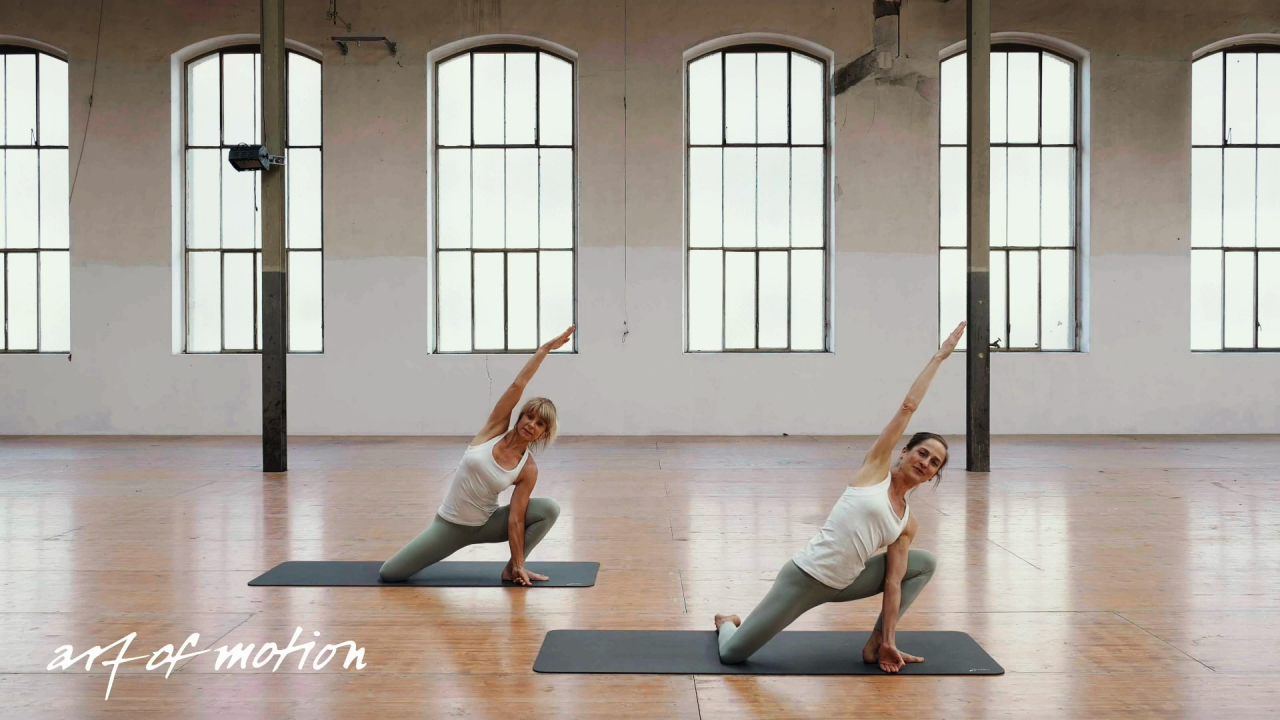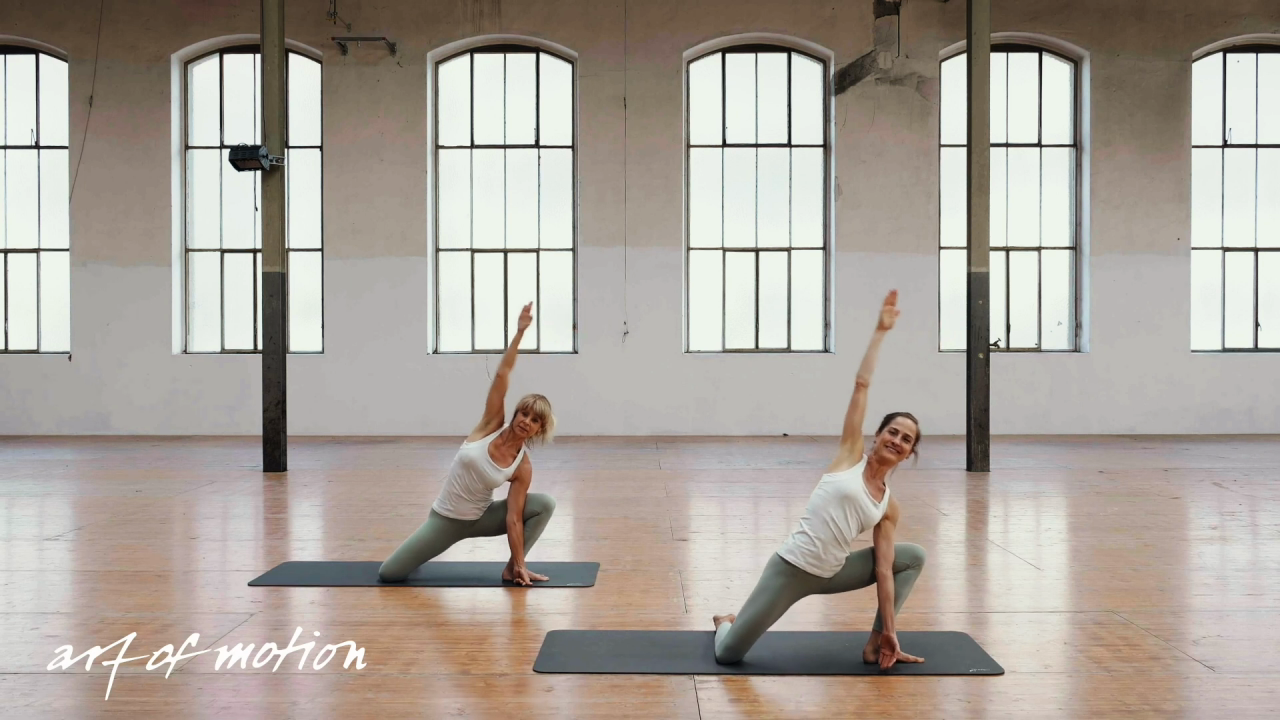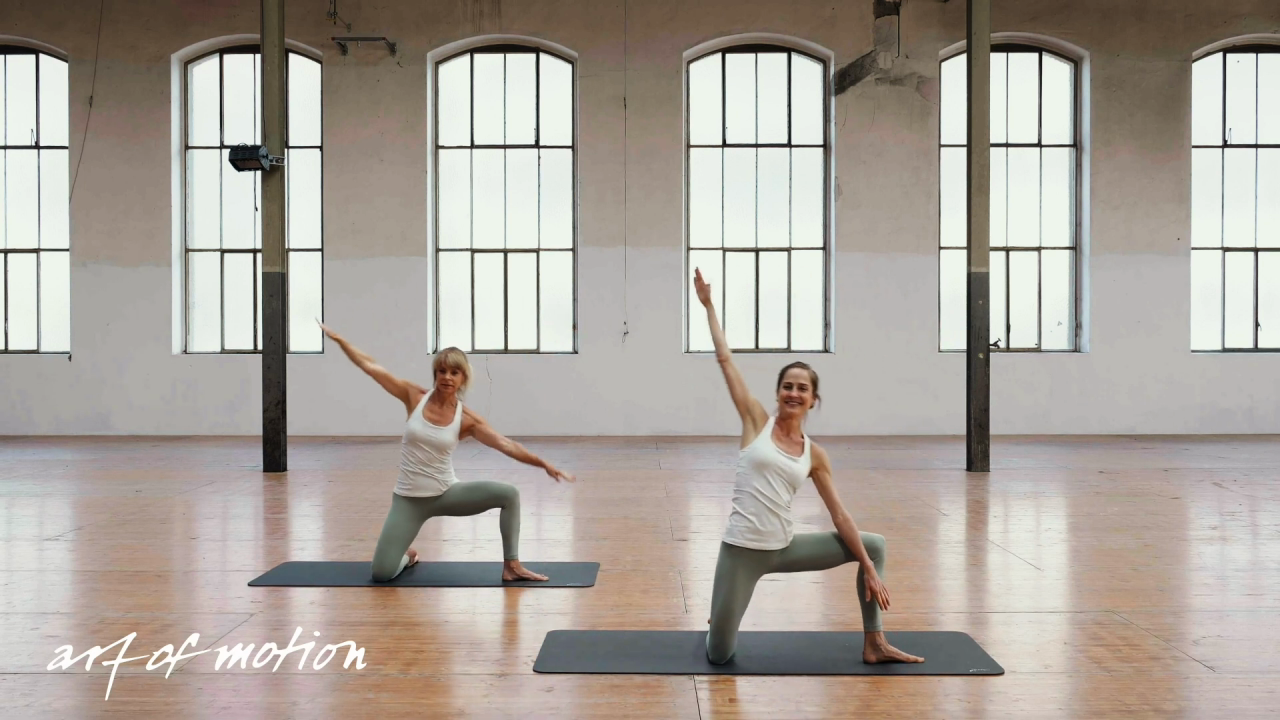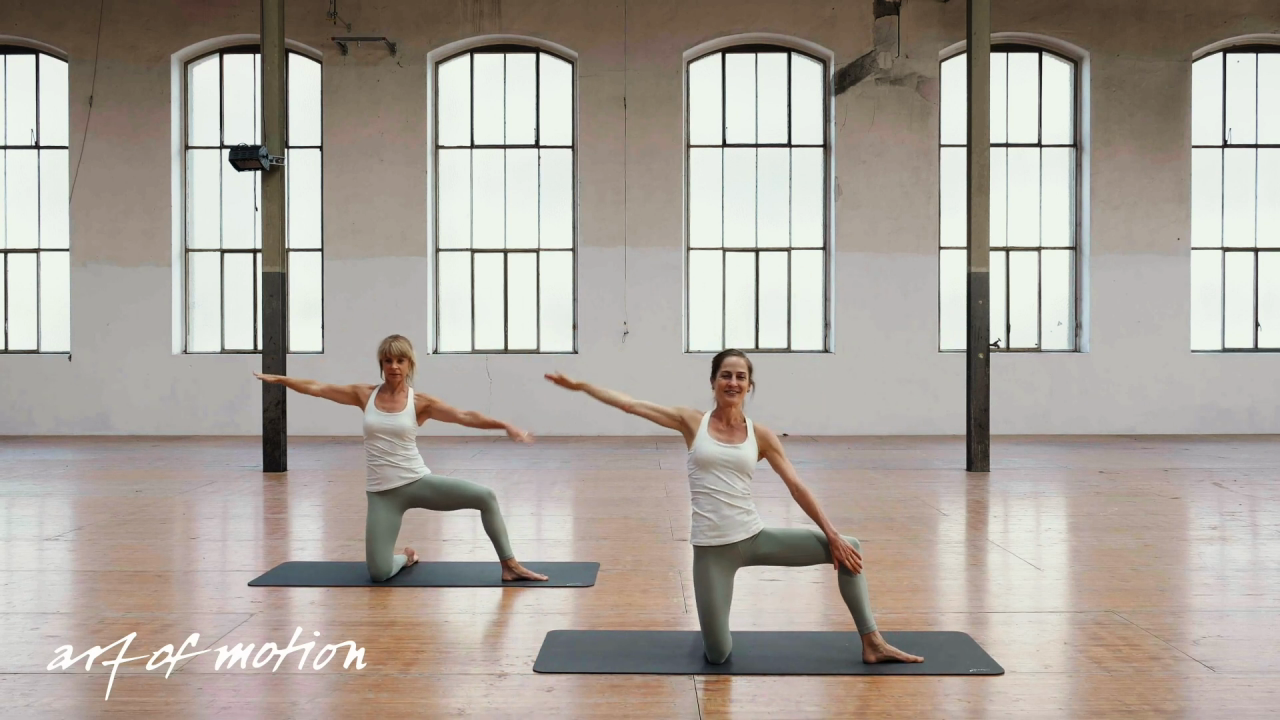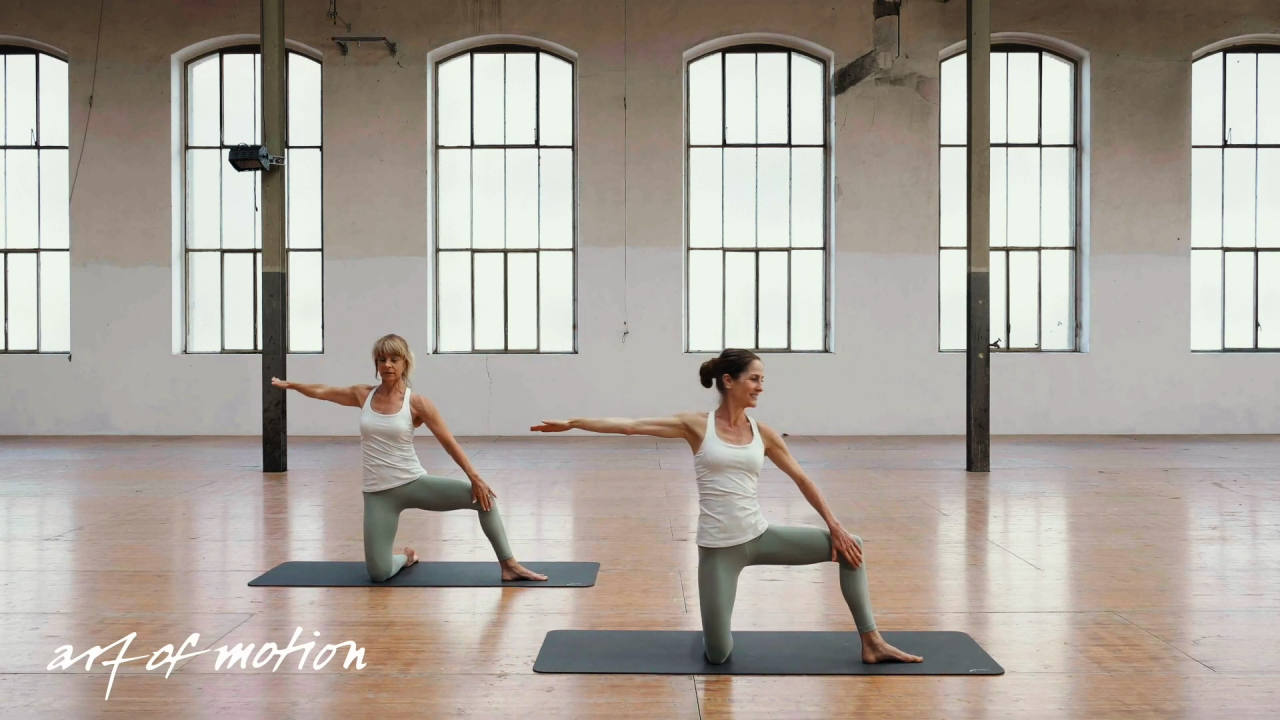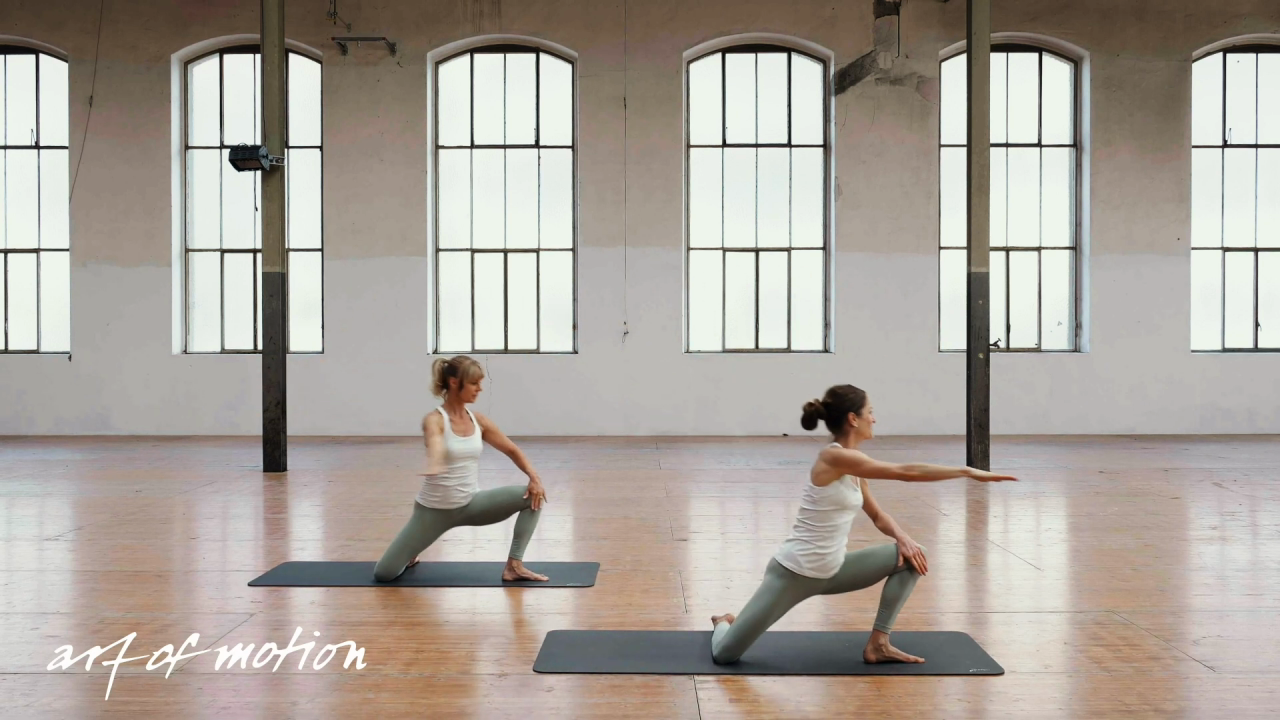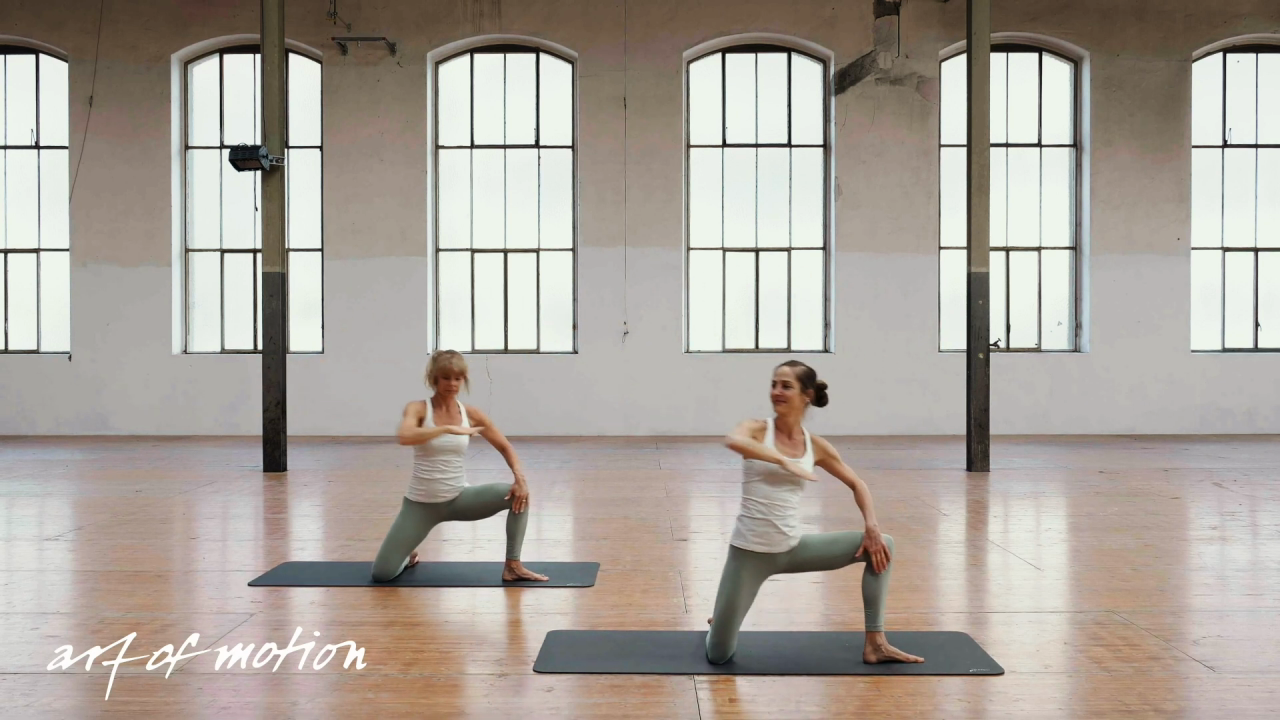
dt=0.7s
person 1, frame 1
left shoulder: (908, 523)
right shoulder: (876, 469)
left elbow: (893, 581)
right elbow: (908, 406)
left wrist: (889, 639)
right wrist: (940, 357)
left hip: (841, 586)
right hip: (804, 577)
left knee: (925, 563)
right knee: (733, 655)
left ankle: (876, 644)
right ankle: (728, 623)
person 1, frame 2
left shoulder: (889, 508)
right shoulder: (851, 457)
left elbow: (883, 569)
right elbow: (861, 385)
left wrist: (889, 629)
right wrist: (879, 332)
left hip: (829, 576)
right hip: (790, 570)
left knee: (913, 557)
right knee: (728, 654)
left ankle: (876, 645)
right ankle: (726, 623)
person 1, frame 3
left shoulder: (814, 455)
right shoulder: (757, 422)
left elbow: (840, 516)
right elbow: (726, 360)
left wrist: (869, 570)
right wrist: (709, 306)
left hip: (783, 549)
right hip: (741, 551)
left knee: (873, 545)
right knee: (719, 656)
left ankle: (874, 644)
right ankle: (718, 625)
person 1, frame 4
left shoulder: (760, 435)
right shoulder: (693, 422)
left elbow: (796, 486)
right elbow: (630, 404)
left wrist: (833, 536)
right wrist: (580, 386)
left hip: (755, 538)
right hip: (711, 548)
left knee: (847, 549)
right knee: (718, 655)
left ankle: (873, 644)
right ankle: (715, 628)
person 1, frame 5
left shoulder: (763, 433)
right shoulder: (697, 424)
left elbow: (801, 479)
right elbow: (630, 425)
left wrist: (835, 527)
right wrist: (573, 422)
left hip: (760, 536)
right hip: (719, 548)
left knee: (848, 547)
right knee: (718, 655)
left ankle: (872, 643)
right ankle: (716, 627)
person 1, frame 6
left shoulder: (856, 469)
right shoulder: (834, 458)
left elbow: (878, 516)
right elbow: (907, 472)
left wrist: (902, 537)
right wrist: (968, 471)
left hip: (830, 573)
right hip: (792, 574)
left knee: (908, 556)
right knee: (724, 654)
left ankle: (877, 644)
right ankle: (725, 623)
person 1, frame 7
left shoulder: (816, 446)
right shoulder: (756, 428)
left elbow: (857, 485)
right elbow: (734, 442)
left wrist: (871, 529)
right wrist: (782, 460)
left hip: (793, 548)
right hip: (750, 552)
left knee: (881, 547)
right knee: (718, 655)
left ankle: (875, 643)
right ankle: (718, 624)
person 2, frame 1
left shoulder: (528, 469)
right shoulder: (495, 430)
left elbow: (516, 519)
right elbow: (517, 386)
left wrist: (519, 562)
right wrist: (544, 349)
left hip: (486, 525)
right hip: (450, 524)
left knee: (550, 509)
right knee: (388, 574)
left ankle: (512, 569)
right ankle: (423, 552)
person 2, frame 2
left shoulder: (522, 468)
right shoulder: (492, 426)
left elbow: (513, 519)
right elbow: (502, 375)
left wrist: (520, 562)
right wrist: (520, 333)
left hip: (481, 518)
right hip: (445, 519)
left knee: (545, 504)
right knee: (388, 574)
left ankle: (511, 568)
right ankle: (417, 554)
person 2, frame 3
left shoulder: (467, 419)
right shoulder: (416, 397)
left elbow: (507, 445)
right elbow: (371, 367)
left wrist: (545, 465)
right wrist: (338, 339)
left hip: (446, 494)
right hip: (408, 500)
left knee: (509, 494)
right knee: (381, 574)
left ankle: (511, 566)
right ankle: (407, 556)
person 2, frame 4
left shoulder: (420, 402)
right shoulder: (365, 394)
left elbow: (464, 417)
right elbow: (316, 388)
left wrist: (505, 425)
right wrist: (278, 379)
left hip: (418, 483)
right hip: (382, 493)
left knee: (485, 498)
right knee: (379, 573)
left ankle: (509, 565)
right ankle: (406, 557)
person 2, frame 5
left shoulder: (417, 403)
right shoulder: (363, 395)
left elbow: (448, 442)
right elbow: (322, 391)
left wrist: (475, 479)
right wrist: (289, 384)
left hip: (414, 483)
right hip: (379, 494)
left knee: (482, 498)
right knee: (379, 574)
left ankle: (509, 566)
right ankle: (406, 557)
person 2, frame 6
left shoulder: (479, 420)
right shoulder: (434, 420)
left elbow: (512, 450)
right elbow: (434, 444)
left wrist: (534, 477)
right wrist: (434, 462)
left hip: (469, 506)
right hip: (433, 510)
left knee: (531, 497)
right knee: (383, 574)
left ankle: (513, 566)
right ankle: (408, 556)
person 2, frame 7
left shoulder: (471, 414)
right shoulder: (417, 408)
left elbow: (505, 447)
right elbow: (405, 437)
left wrist: (520, 478)
right wrist: (447, 428)
left hip: (459, 499)
right hip: (420, 504)
left knee: (518, 496)
right knee: (381, 574)
left ankle: (513, 566)
right ankle: (407, 556)
